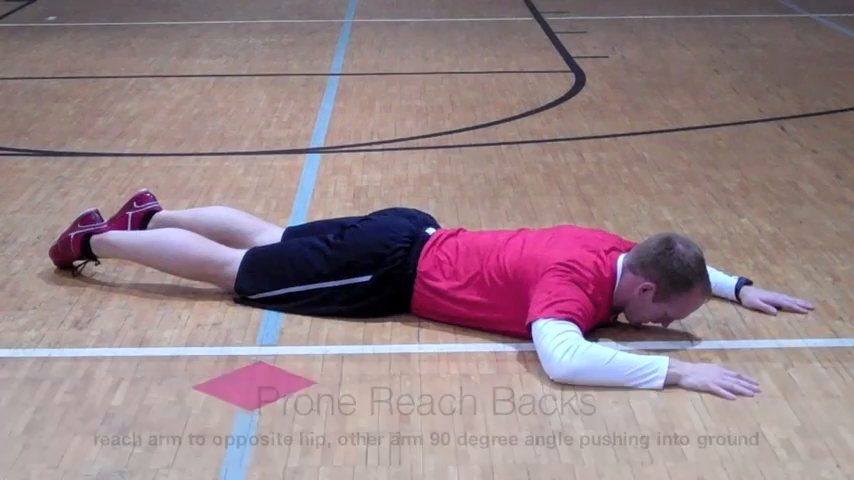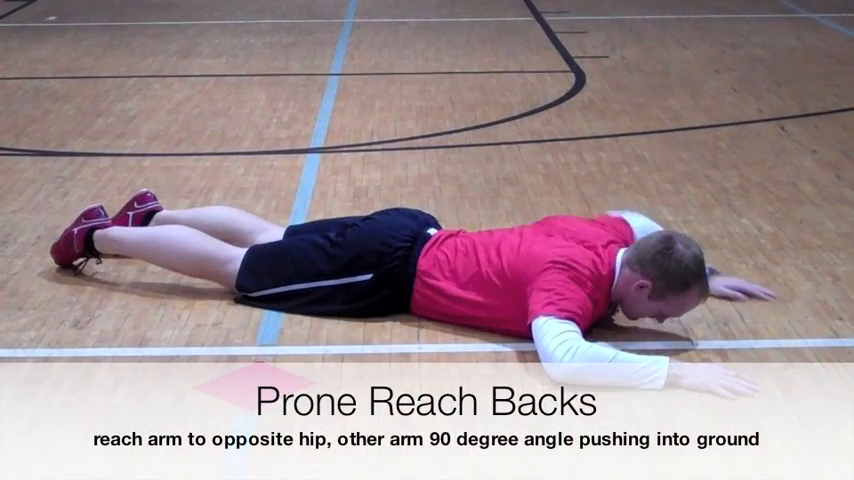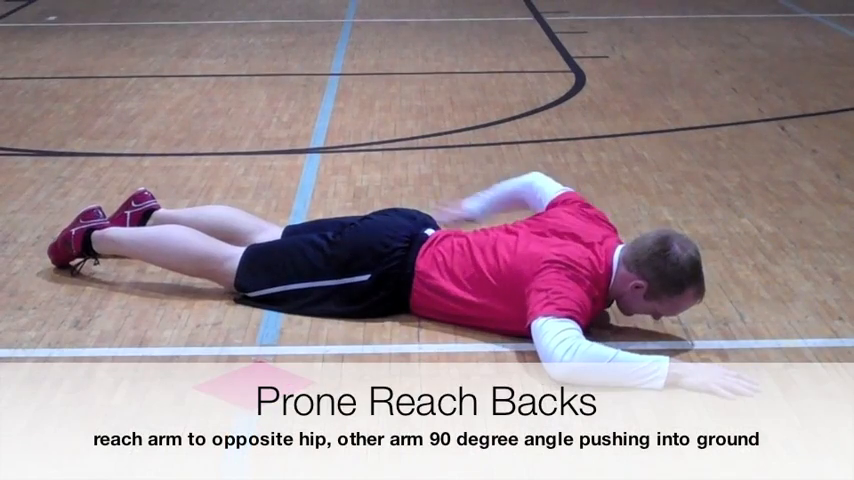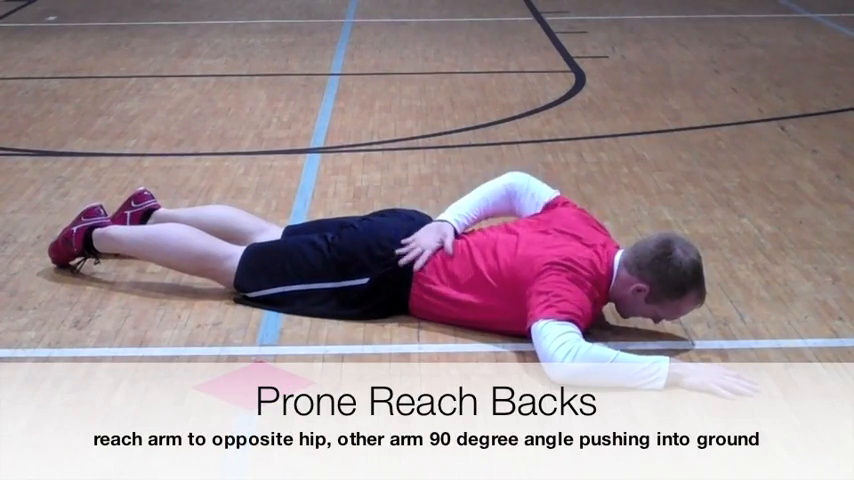
dt=0.4s
person 1, frame 1
left shoulder: (620, 251)
right shoulder: (576, 281)
left elbow: (679, 262)
right elbow: (563, 360)
left wrist: (739, 287)
right wrist: (678, 370)
left hip: (412, 234)
right hip: (395, 269)
left knee: (264, 237)
right knee: (236, 270)
left ankle: (149, 216)
right ankle: (100, 238)
person 1, frame 2
left shoulder: (616, 240)
right shoulder: (574, 278)
left elbow: (642, 222)
right elbow: (564, 360)
left wrist: (709, 277)
right wrist: (679, 372)
left hip: (410, 233)
right hip: (393, 269)
left knee: (263, 237)
right knee: (235, 267)
left ankle: (152, 213)
right ankle: (102, 236)
person 1, frame 3
left shoulder: (596, 228)
right shoulder: (573, 278)
left elbow: (531, 182)
right elbow: (562, 358)
left wrist: (467, 210)
right wrist: (676, 371)
left hip: (409, 233)
right hip: (391, 271)
left knee: (266, 238)
right knee: (233, 267)
left ankle: (148, 215)
right ankle: (98, 236)
person 1, frame 4
left shoulder: (590, 232)
right shoulder: (573, 279)
left elbow: (516, 184)
right elbow: (561, 360)
left wrist: (444, 224)
right wrist: (676, 371)
left hip: (401, 240)
right hip: (385, 277)
left knee: (267, 237)
right knee: (232, 268)
left ankle: (150, 213)
right ankle: (98, 235)
